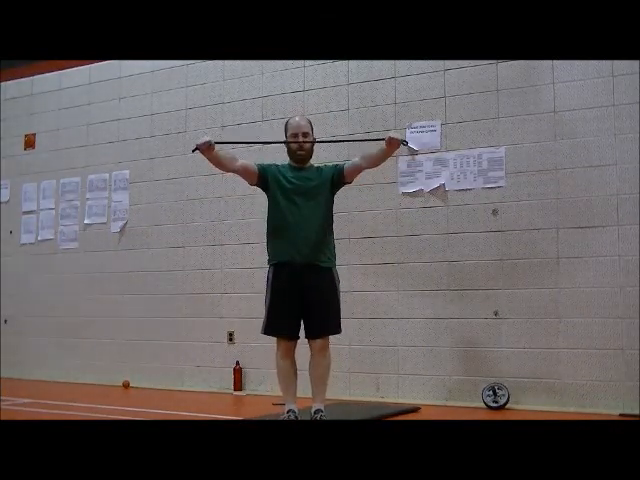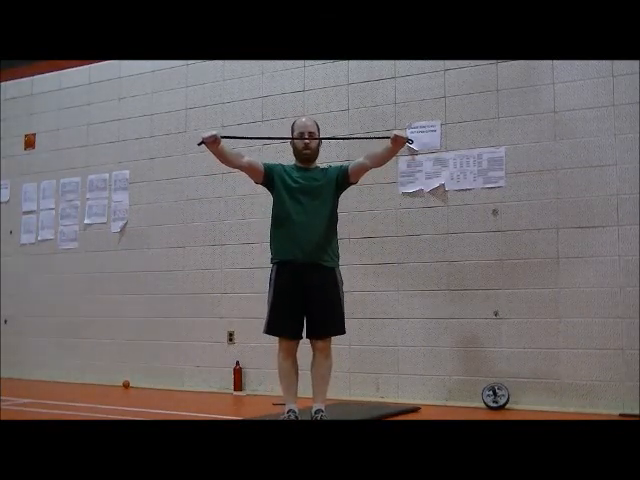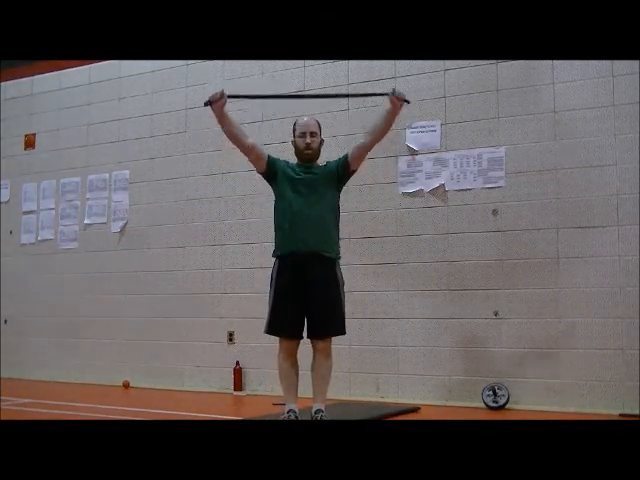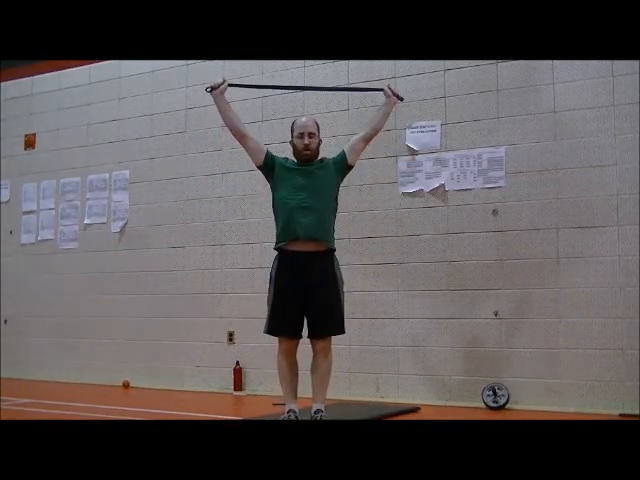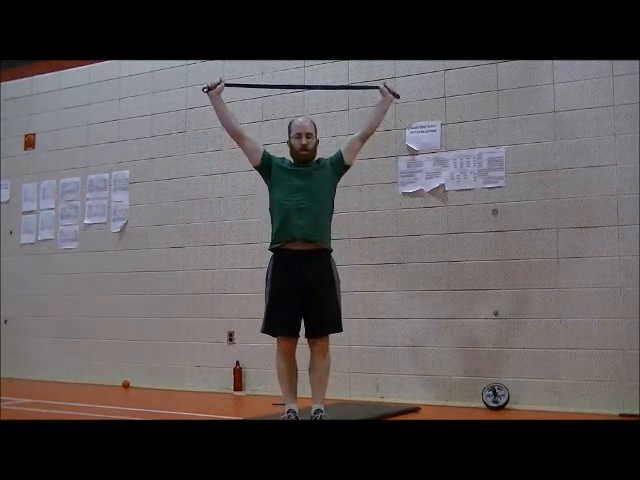
dt=0.5s
person 1, frame 1
left shoulder: (328, 175)
right shoulder: (272, 174)
left elbow: (362, 163)
right elbow: (236, 165)
left wrist: (389, 148)
right wrist: (210, 152)
left hip: (320, 269)
right hip: (283, 269)
left knee: (320, 344)
right knee: (285, 344)
left ankle: (318, 408)
right ankle: (290, 409)
person 1, frame 2
left shoulder: (334, 176)
right shoulder: (277, 174)
left elbow: (366, 162)
right elbow: (243, 162)
left wrist: (394, 147)
right wrist: (215, 147)
left hip: (324, 269)
right hip: (285, 269)
left knee: (322, 345)
right knee: (287, 345)
left ankle: (319, 408)
right ankle: (290, 408)
person 1, frame 3
left shoulder: (335, 172)
right shoulder: (279, 171)
left elbow: (368, 142)
right elbow: (244, 143)
left wrist: (393, 109)
right wrist: (219, 110)
left hip: (324, 267)
right hip: (288, 266)
left knee: (322, 344)
right knee: (287, 344)
left ankle: (319, 408)
right ankle: (290, 408)
person 1, frame 4
left shoulder: (333, 168)
right shoulder: (277, 168)
left elbow: (367, 134)
right elbow: (241, 133)
left wrist: (389, 102)
right wrist: (219, 96)
left hip: (323, 264)
right hip: (287, 264)
left knee: (322, 344)
right knee: (286, 345)
left ankle: (319, 409)
right ankle: (290, 409)
person 1, frame 5
left shoulder: (331, 168)
right shoulder: (274, 168)
left elbow: (363, 134)
right elbow: (238, 134)
left wrist: (385, 99)
right wrist: (216, 97)
left hip: (319, 263)
right hip: (283, 263)
left knee: (320, 342)
right knee: (285, 343)
left ankle: (318, 409)
right ankle: (290, 409)
